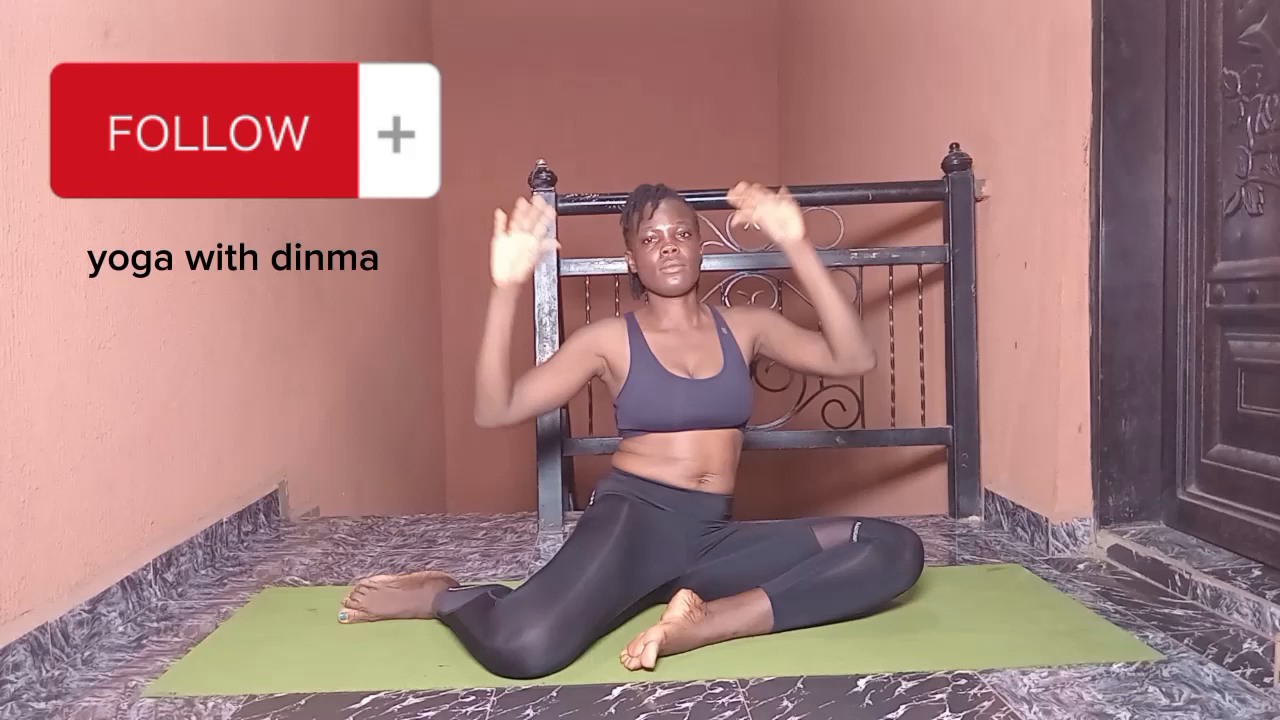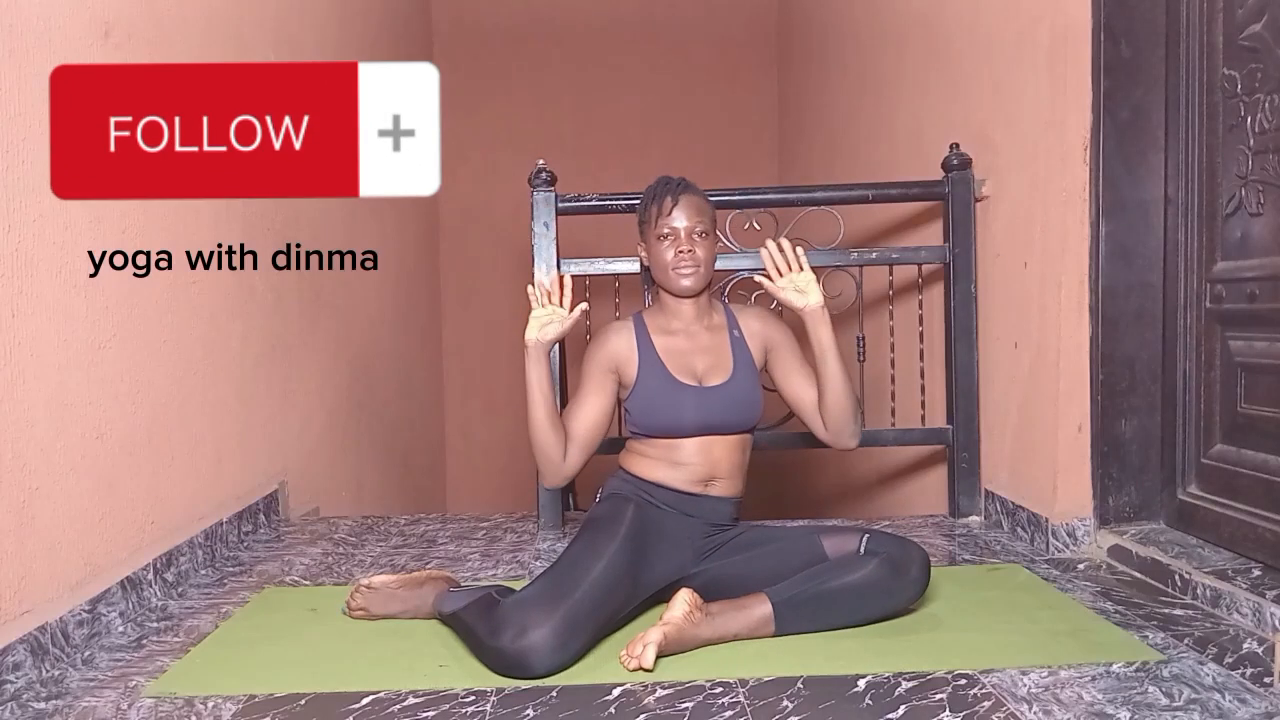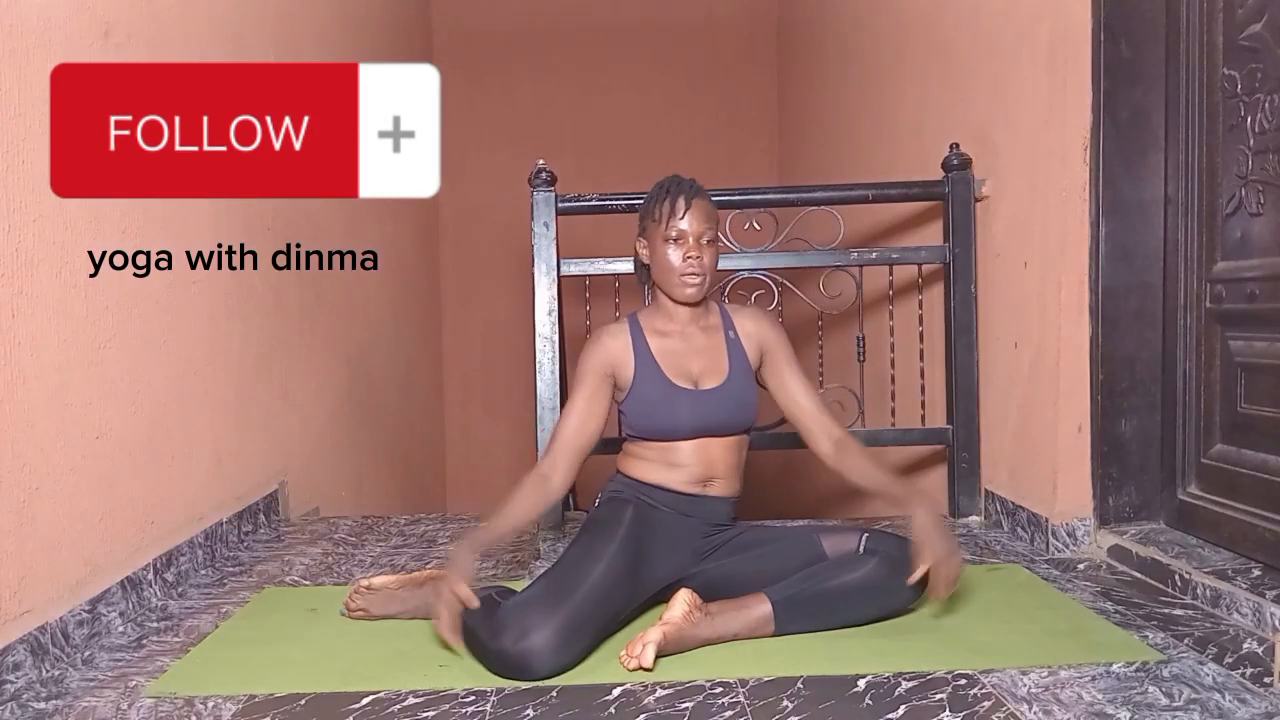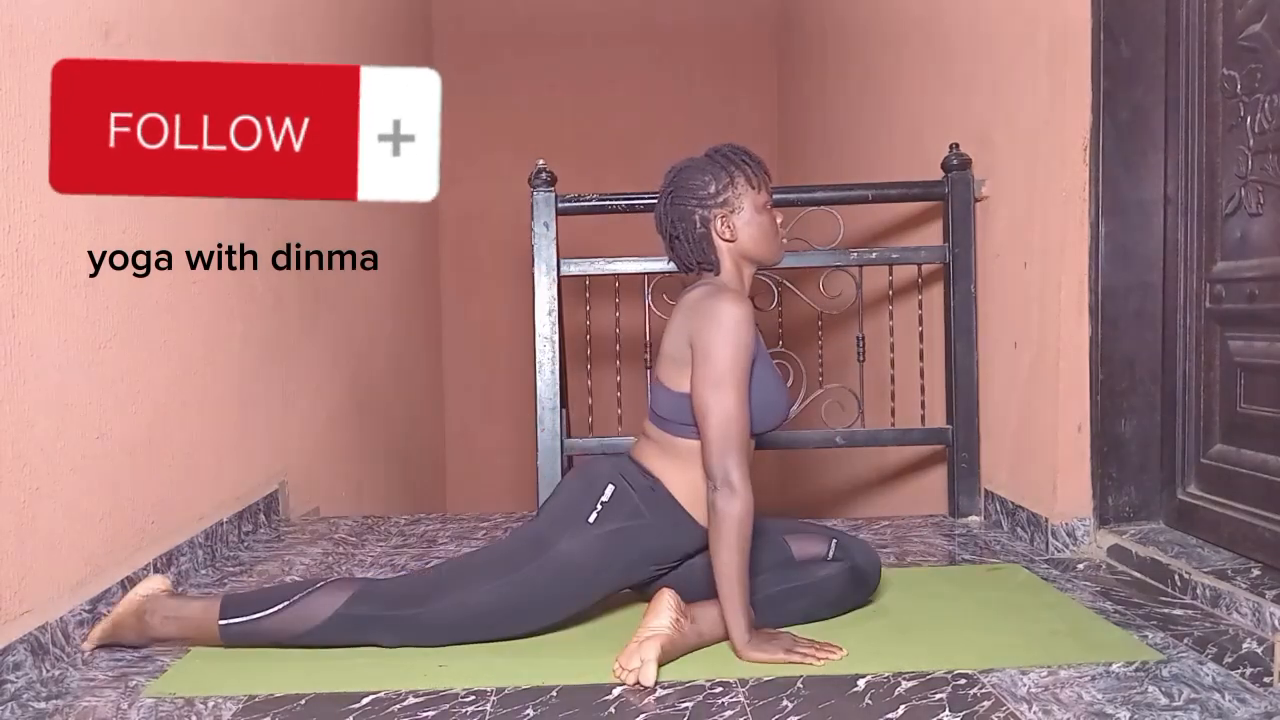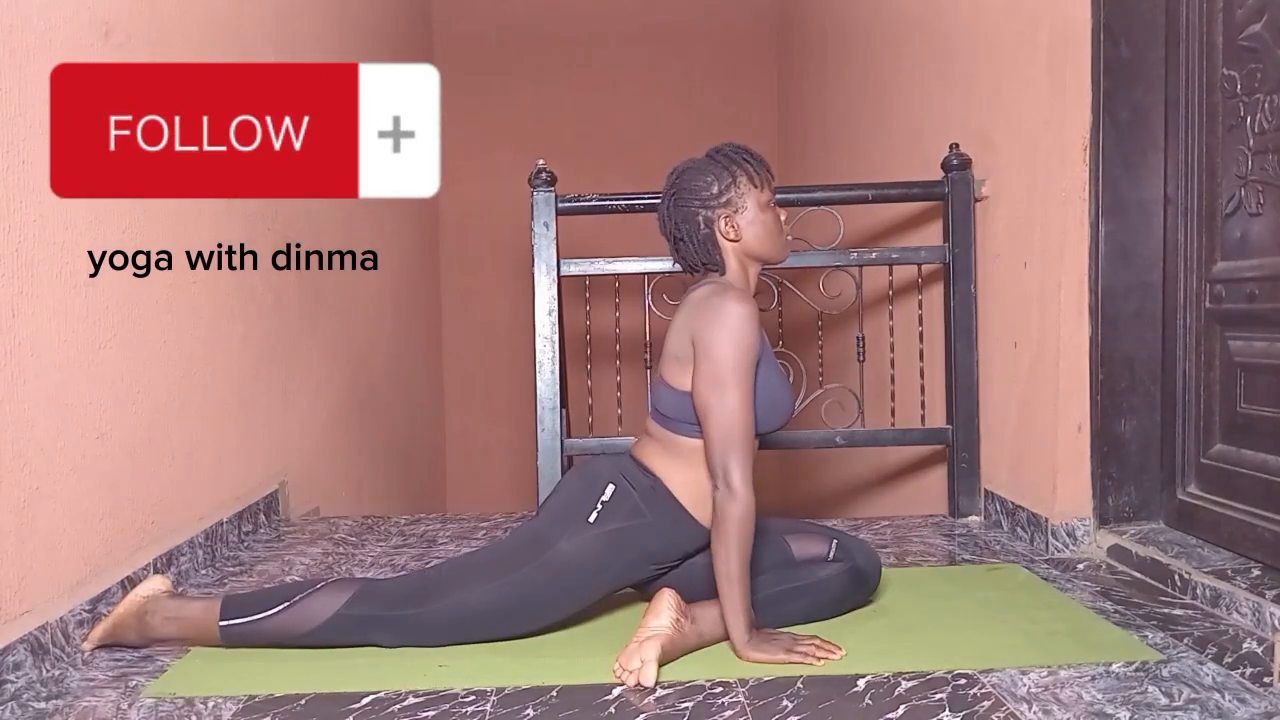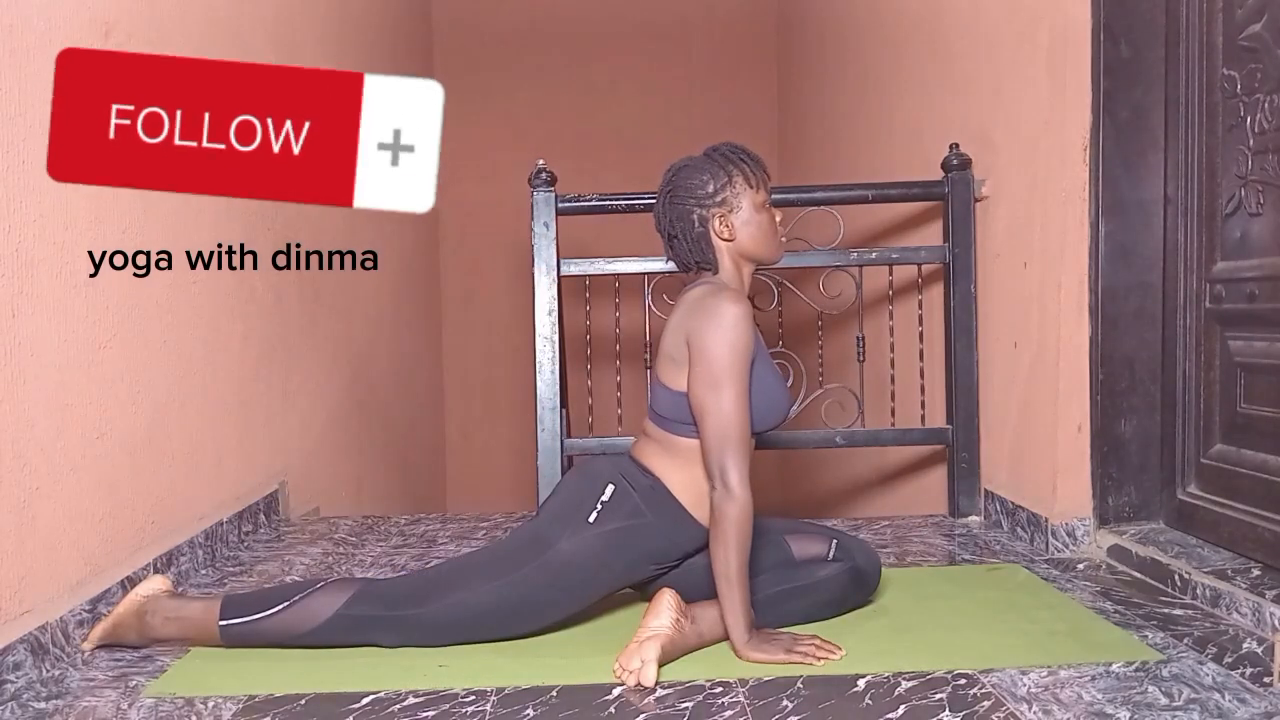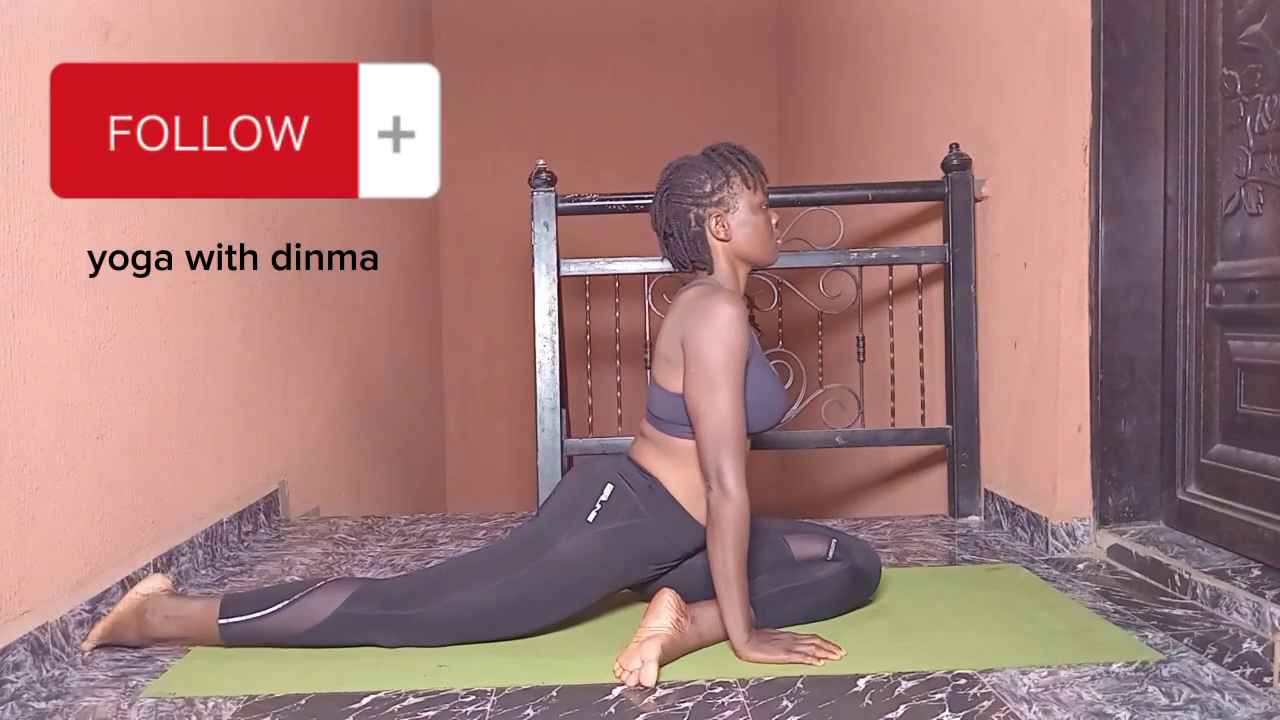
dt=0.7s
person 1, frame 1
left shoulder: (744, 326)
right shoulder: (608, 339)
left elbow: (854, 361)
right elbow: (495, 411)
left wrist: (796, 249)
right wrist: (507, 288)
left hip: (712, 534)
right hip: (631, 517)
left knee: (896, 550)
right knee: (523, 646)
left ankle: (702, 621)
right ankle: (439, 595)
person 1, frame 2
left shoulder: (759, 329)
right shoulder: (618, 343)
left elbow: (842, 433)
right elbow: (557, 467)
left wrist: (817, 317)
right wrist: (537, 350)
left hip: (720, 537)
right hip: (637, 517)
left knee: (902, 565)
right knee: (528, 646)
left ankle: (701, 621)
right ankle: (441, 595)
person 1, frame 3
left shoulder: (755, 331)
right shoulder: (614, 347)
left elbow: (831, 442)
right elbow: (553, 470)
left wrist: (915, 504)
right wrist: (471, 546)
left hip: (719, 536)
right hip: (636, 519)
left knee: (896, 565)
right knee: (527, 646)
left ankle: (699, 621)
right ankle: (438, 592)
person 1, frame 4
left shoulder: (715, 304)
right shoulder: (724, 309)
right elbow: (728, 483)
right wrist: (745, 633)
left hip: (660, 531)
right hip: (617, 519)
left knee: (851, 565)
right knee: (403, 607)
left ankle: (685, 618)
right ankle: (168, 615)
person 1, frame 5
left shoulder: (721, 304)
right shoulder: (727, 309)
right elbow: (732, 483)
right wrist: (744, 632)
left hip: (661, 529)
right hip: (617, 518)
left knee: (852, 564)
right knee: (403, 608)
left ankle: (684, 617)
right ankle: (167, 616)
person 1, frame 6
left shoulder: (715, 303)
right shoulder: (722, 310)
right elbow: (729, 484)
right wrist: (744, 633)
left hip: (660, 531)
right hip: (616, 518)
left knee: (852, 564)
right knee: (404, 608)
right ankle: (167, 616)
person 1, frame 7
left shoulder: (714, 304)
right shoulder: (717, 311)
right elbow: (725, 485)
right wrist: (744, 632)
left hip: (658, 532)
right hip: (615, 519)
left knee: (852, 565)
right knee: (401, 609)
right ankle: (167, 615)
